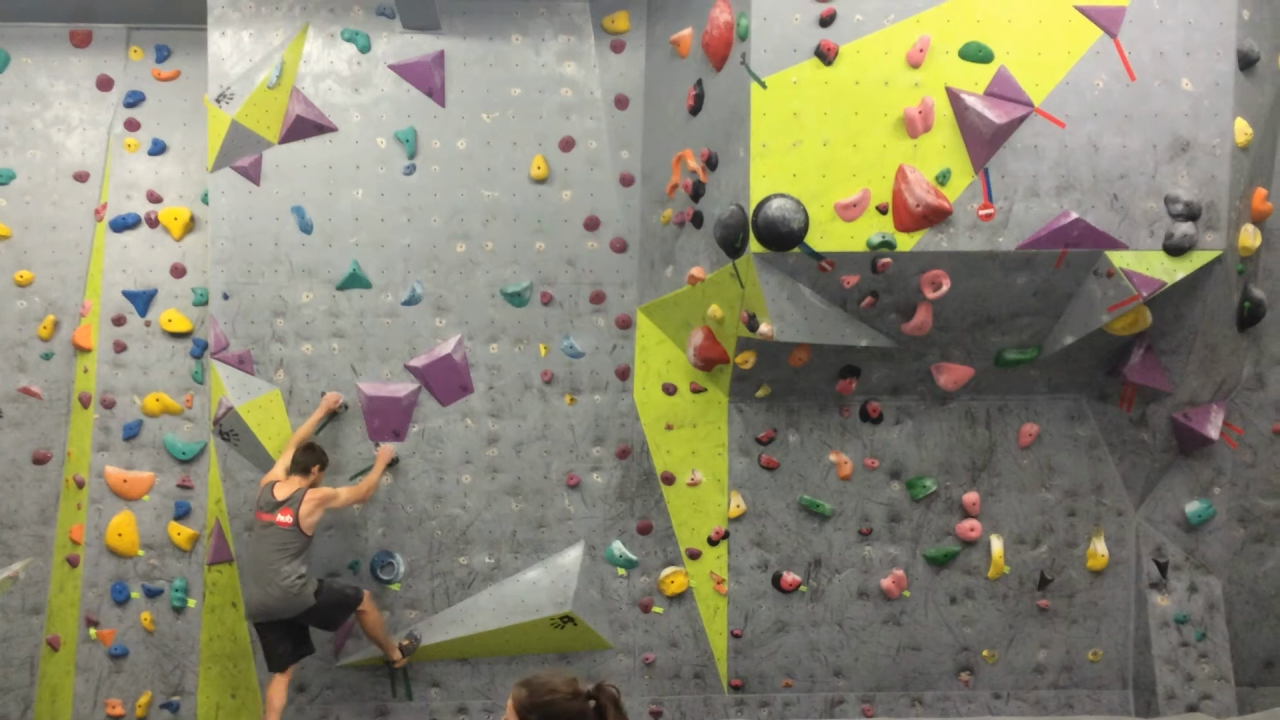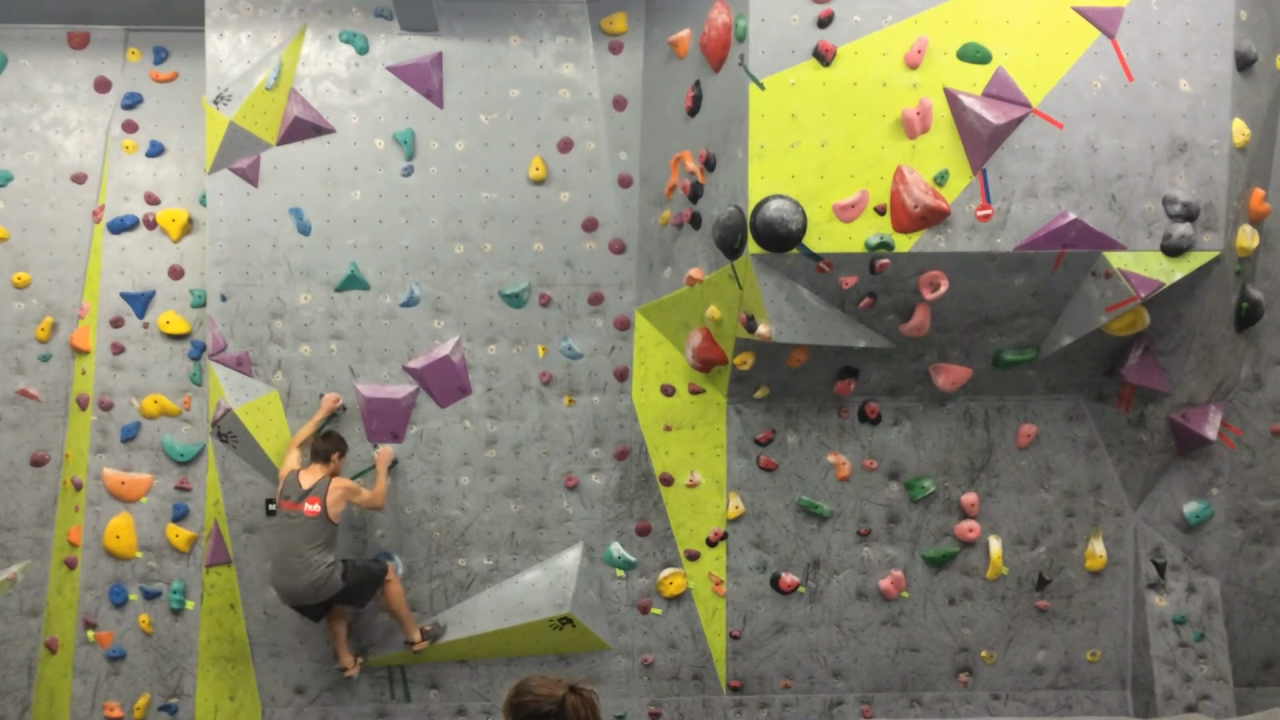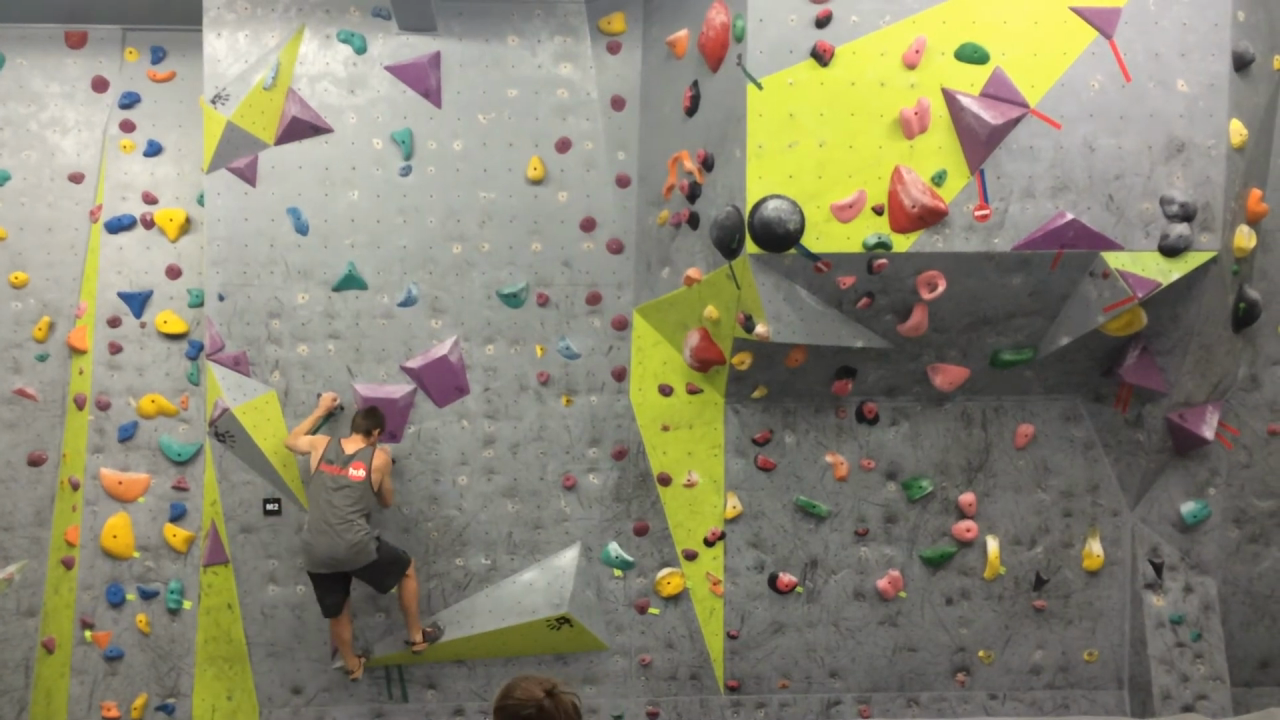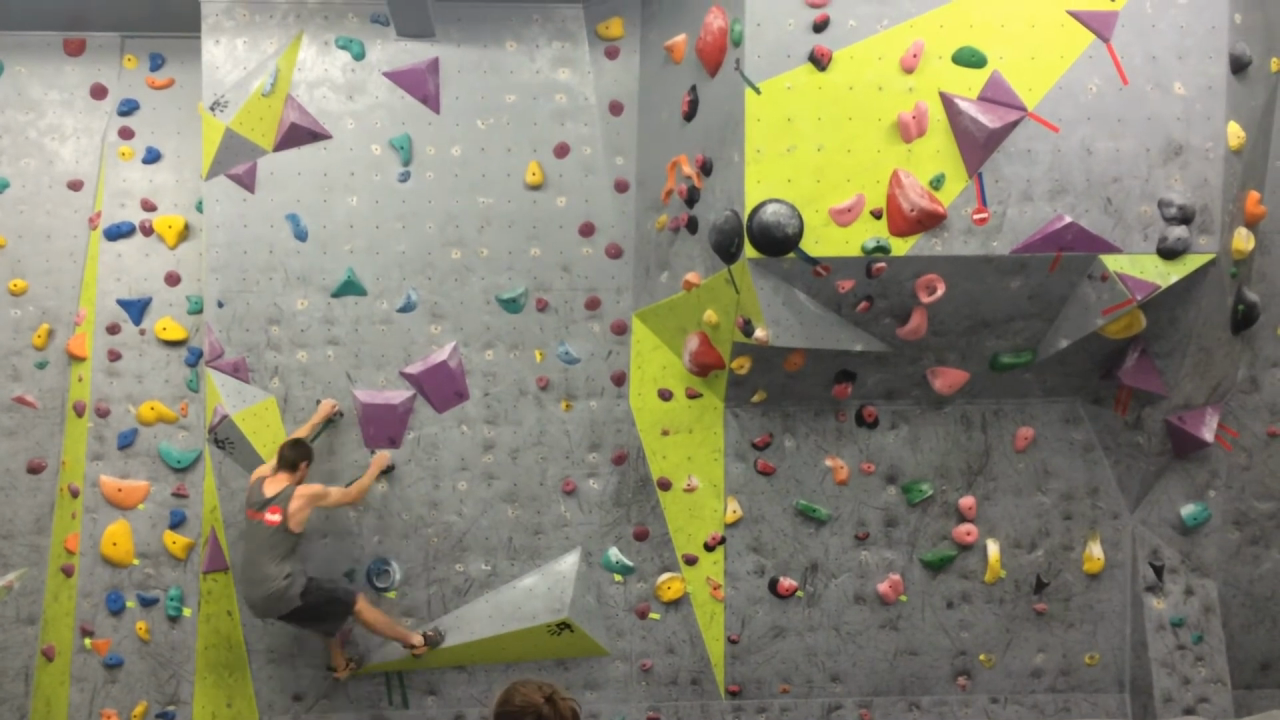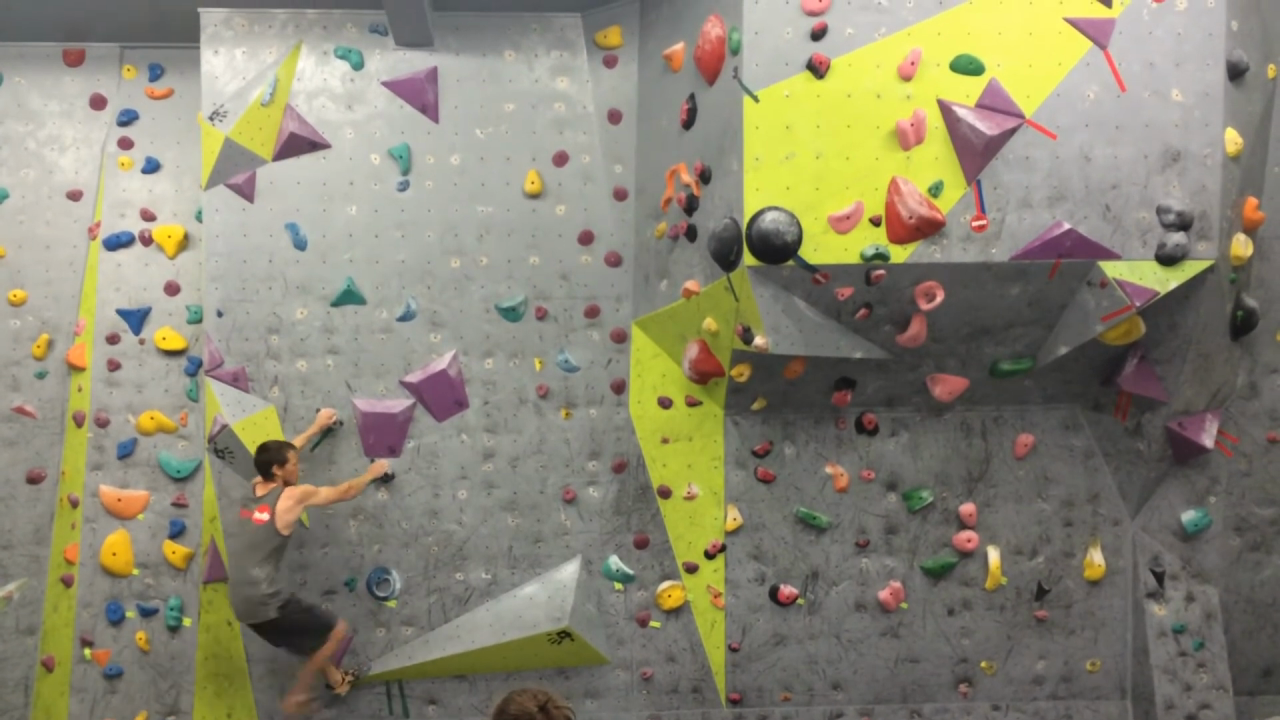
dt=1s
person 1, frame 1
left shoulder: (267, 485)
right shoulder: (315, 498)
left elbow: (293, 446)
right elbow: (362, 493)
left wrist: (322, 411)
right wrist: (381, 462)
left hip: (256, 603)
right hip: (291, 596)
left knee: (281, 672)
right knee: (362, 601)
right ankle: (395, 653)
person 1, frame 2
left shoulder: (287, 475)
right shoulder: (339, 488)
left elbow: (295, 445)
right elbow: (378, 502)
left wrist: (323, 413)
right wrist: (382, 466)
left hip: (284, 587)
right hip: (316, 583)
left knee: (336, 601)
right knee: (388, 573)
left ankle: (347, 661)
right ankle: (415, 635)
person 1, frame 3
left shoulder: (321, 445)
right shoulder: (379, 458)
left elbow: (291, 440)
right elbow: (386, 501)
left wrist: (321, 411)
left hip: (316, 552)
right hip: (355, 547)
left knee: (337, 612)
right knee: (407, 570)
left ankle: (352, 665)
right ankle: (416, 636)
person 1, frame 4
left shoulder: (257, 479)
right shoulder: (305, 496)
left elbow: (290, 449)
right elbow: (353, 495)
left wrist: (317, 419)
right wrist: (374, 468)
left hip: (254, 595)
right hip: (282, 594)
left knee: (335, 605)
right knee: (357, 604)
left ankle: (338, 665)
right ankle: (414, 642)
person 1, frame 5
left shoulder: (256, 485)
right shoulder: (294, 495)
left elbow: (278, 455)
right elbow: (343, 493)
left wrist: (317, 427)
right wrist: (372, 473)
left hip: (244, 597)
right hip: (262, 600)
left knee: (312, 628)
right knee: (336, 632)
left ankle: (335, 680)
right ankle: (297, 696)
